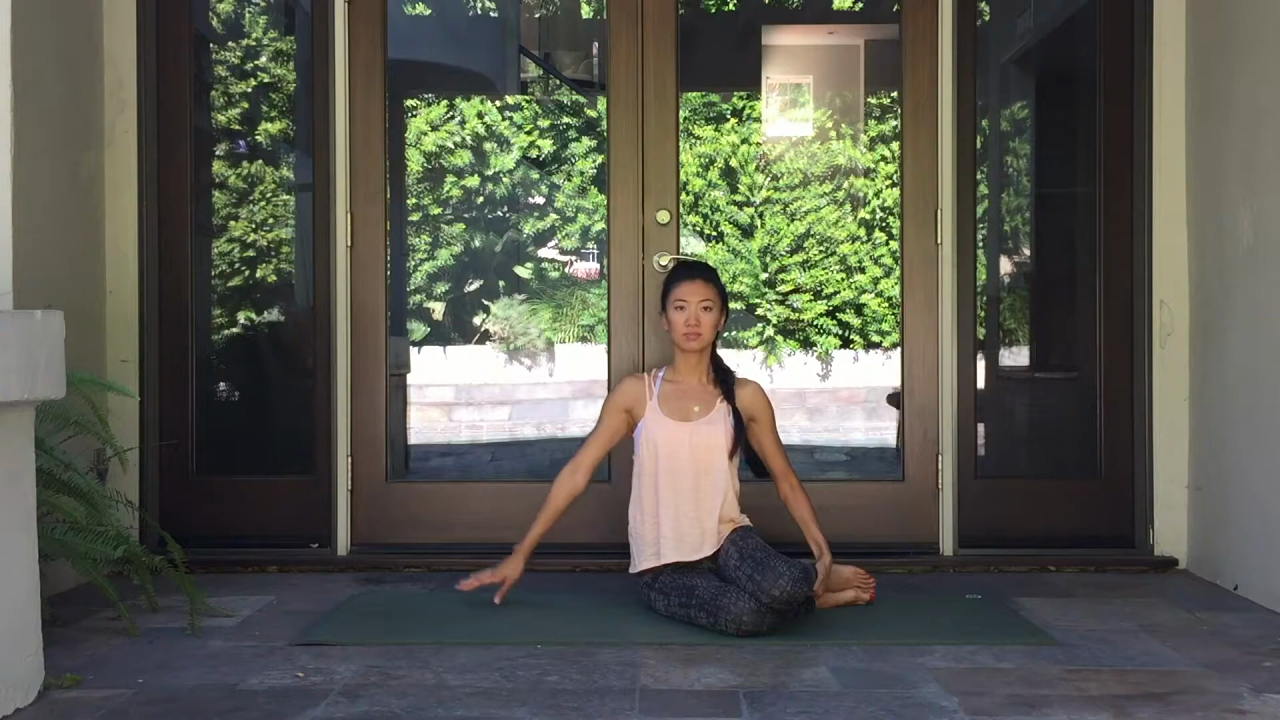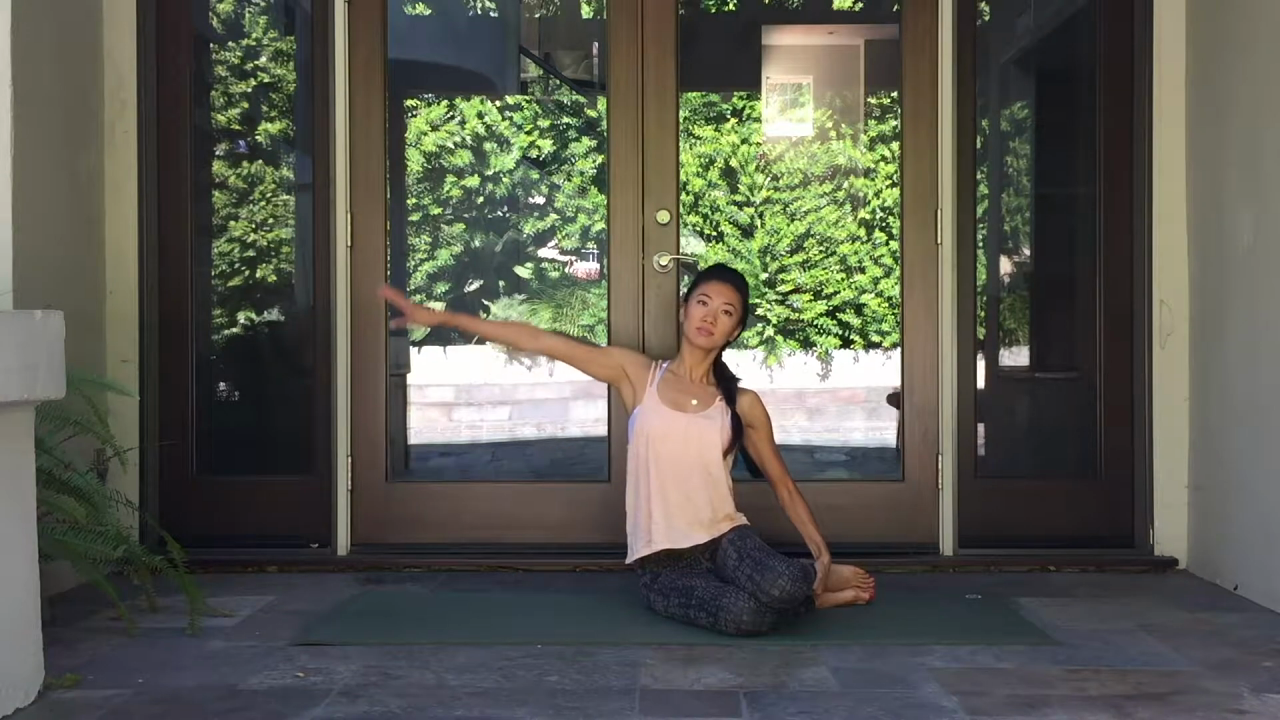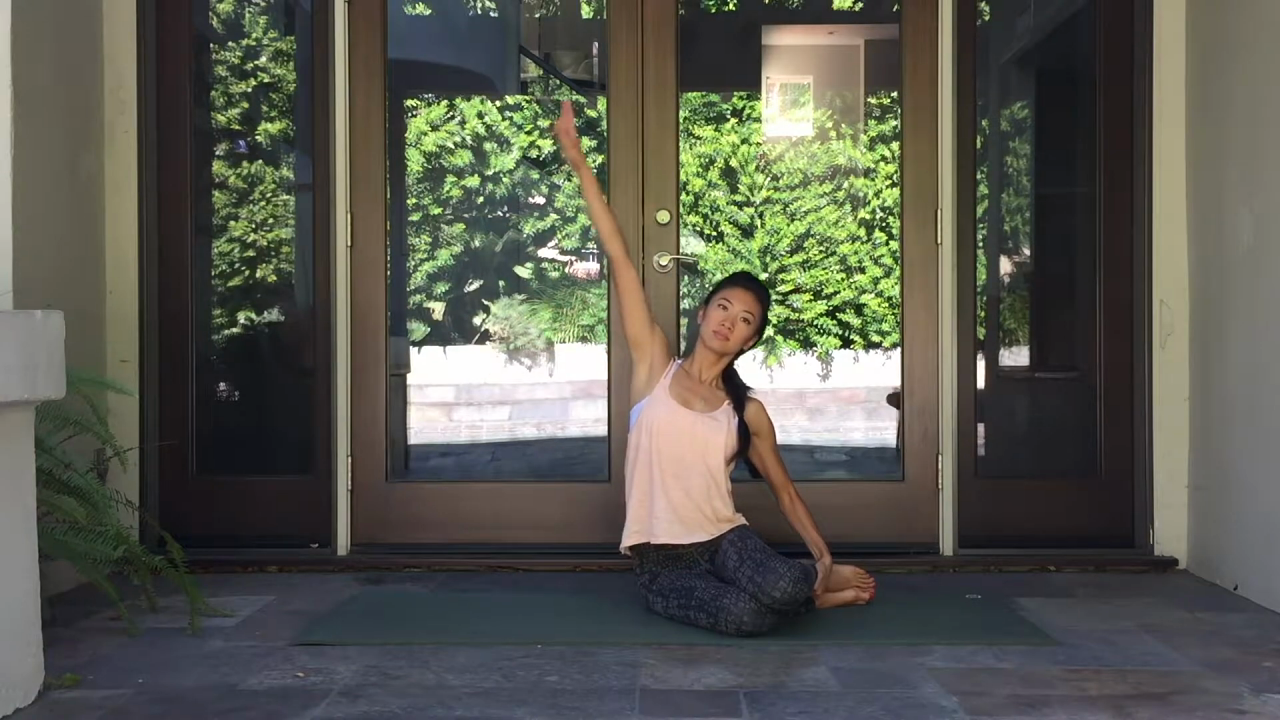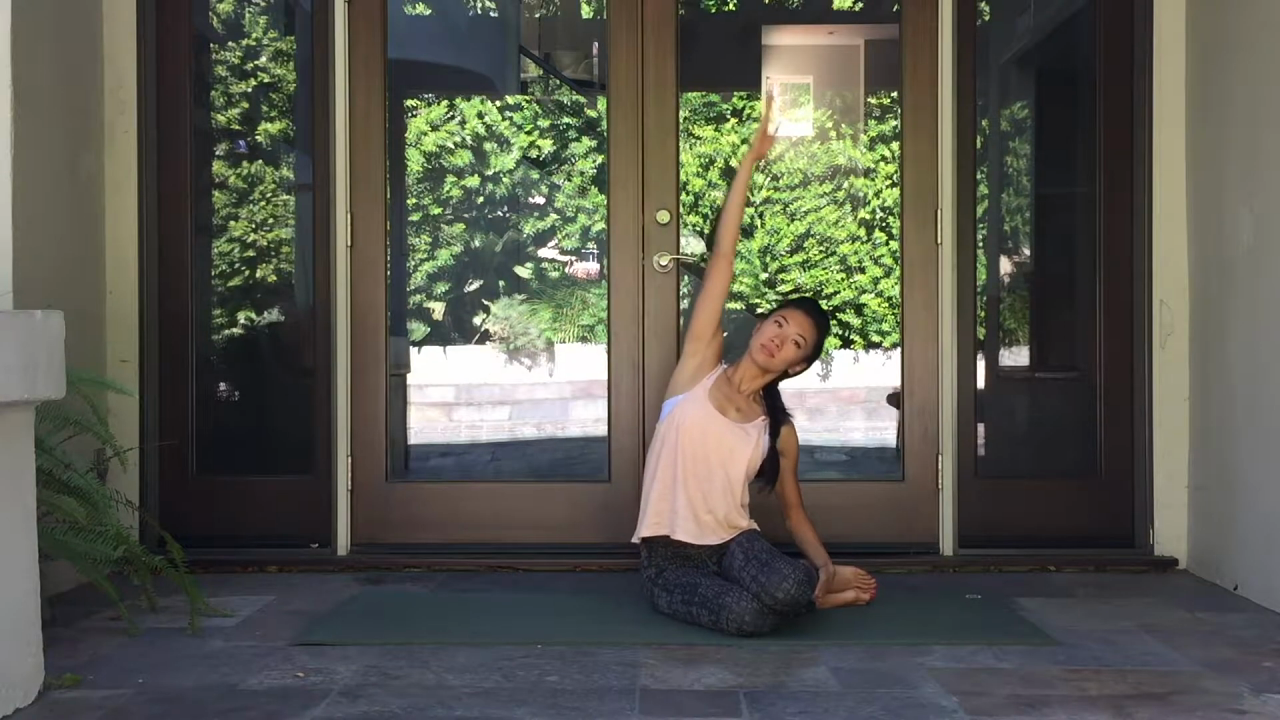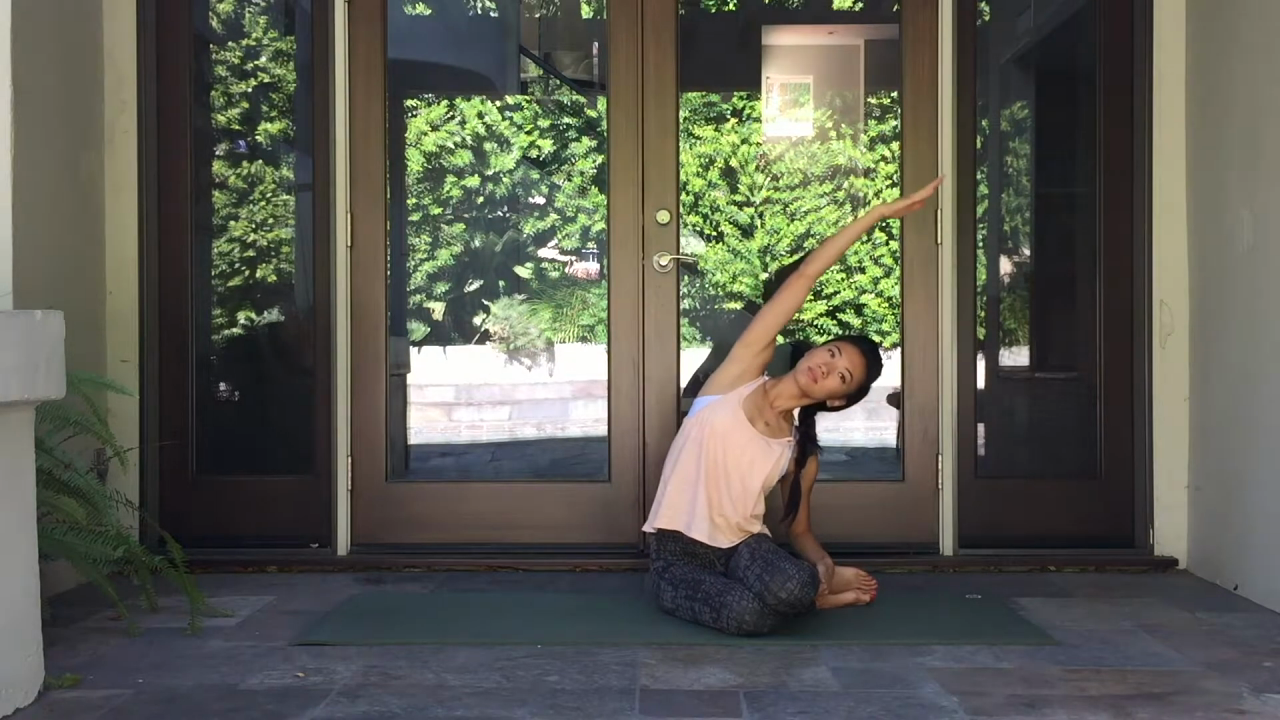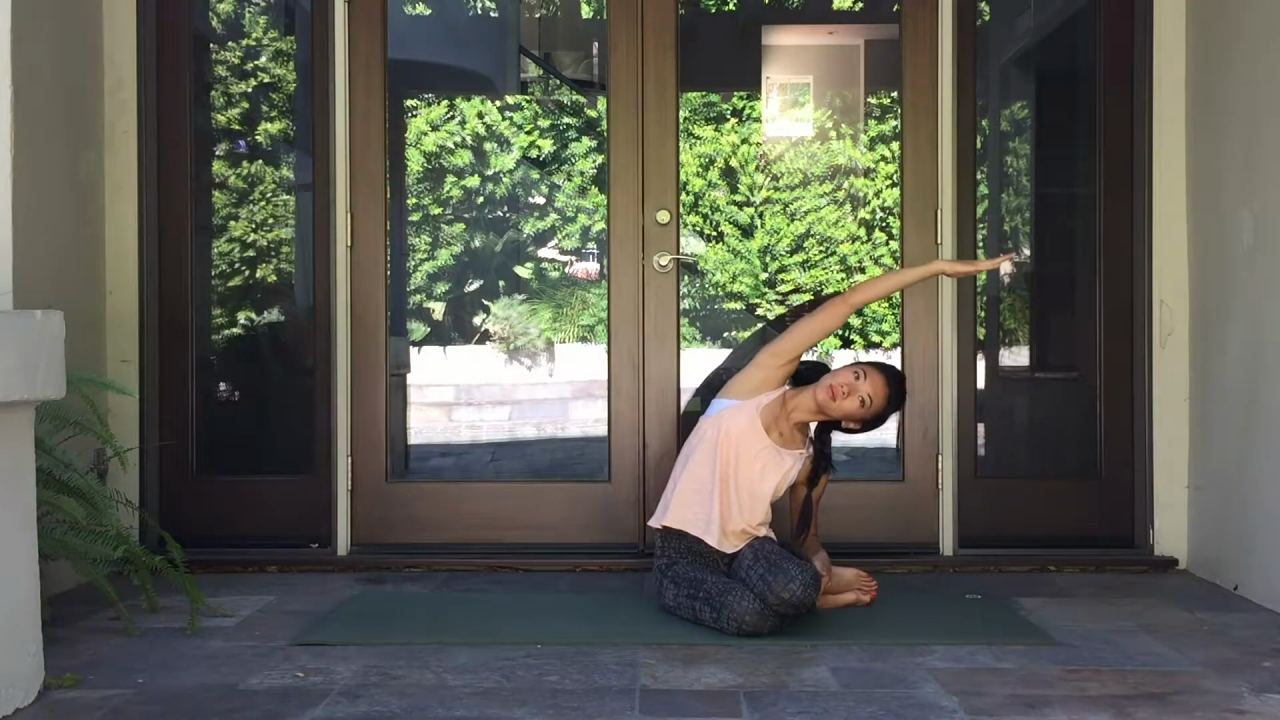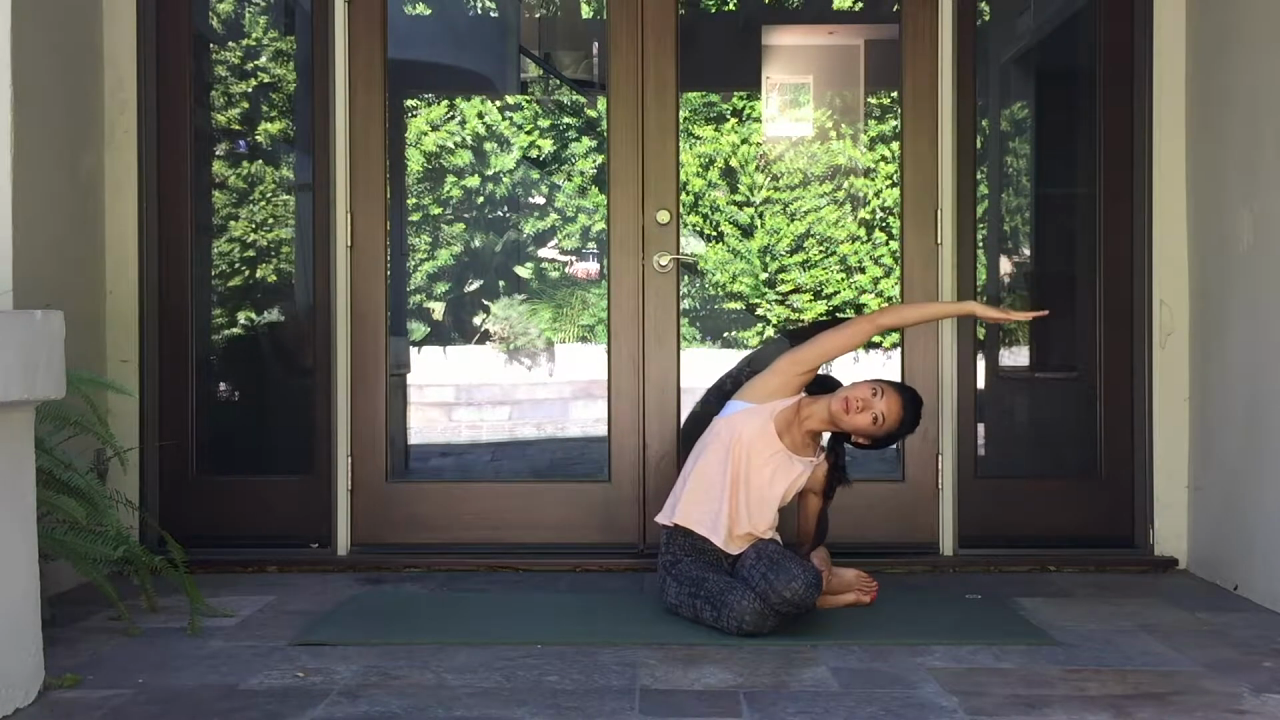
dt=0.5s
person 1, frame 1
left shoulder: (746, 397)
right shoulder: (637, 392)
left elbow: (785, 479)
right elbow: (578, 471)
left wrist: (824, 553)
right wrist: (520, 554)
left hip: (727, 542)
right hip: (663, 568)
left knee: (782, 586)
right knee: (744, 615)
left ankle: (817, 577)
right ankle: (815, 591)
person 1, frame 2
left shoulder: (743, 404)
right shoulder: (636, 373)
left elbow: (782, 484)
right elbow: (545, 343)
left wrist: (822, 554)
right wrist: (441, 317)
left hip: (725, 540)
right hip: (662, 563)
left knee: (784, 586)
right knee: (745, 615)
left ankle: (814, 579)
right ankle: (811, 592)
person 1, frame 3
left shoulder: (747, 413)
right shoulder: (654, 365)
left elbow: (782, 488)
right elbow: (619, 260)
left wrist: (824, 558)
right wrist: (580, 166)
left hip: (724, 538)
right hip: (661, 557)
left knee: (781, 588)
right knee: (744, 617)
left ankle: (821, 582)
right ankle: (809, 593)
person 1, frame 4
left shoulder: (779, 432)
right shoulder: (700, 367)
left elbow: (793, 511)
right elbow: (721, 258)
left wrist: (826, 566)
right wrist: (749, 161)
left hip: (733, 541)
right hip: (670, 556)
left knee: (784, 588)
right knee: (746, 616)
left ankle: (815, 585)
right ankle: (811, 592)
person 1, frame 5
left shoulder: (800, 455)
right shoulder: (743, 372)
left elbow: (800, 531)
right elbow: (805, 276)
left wrist: (823, 564)
right wrist: (881, 211)
left hip: (741, 545)
right hip: (677, 550)
left knee: (794, 587)
right knee: (746, 615)
left ankle: (815, 586)
right ankle: (817, 594)
person 1, frame 6
left shoulder: (810, 463)
right shoulder: (764, 380)
left elbow: (805, 536)
right elbow: (846, 303)
left wrist: (821, 563)
right wrist: (938, 267)
left hip: (746, 548)
right hip: (683, 549)
left knee: (796, 589)
right knee: (748, 615)
left ankle: (814, 587)
right ankle: (818, 593)
person 1, frame 7
left shoulder: (819, 471)
right shoulder: (782, 383)
left elbow: (809, 540)
right elbow: (875, 322)
left wrist: (817, 559)
right wrist: (971, 308)
left hip: (750, 549)
right hip: (688, 547)
left knee: (798, 586)
right knee: (749, 615)
